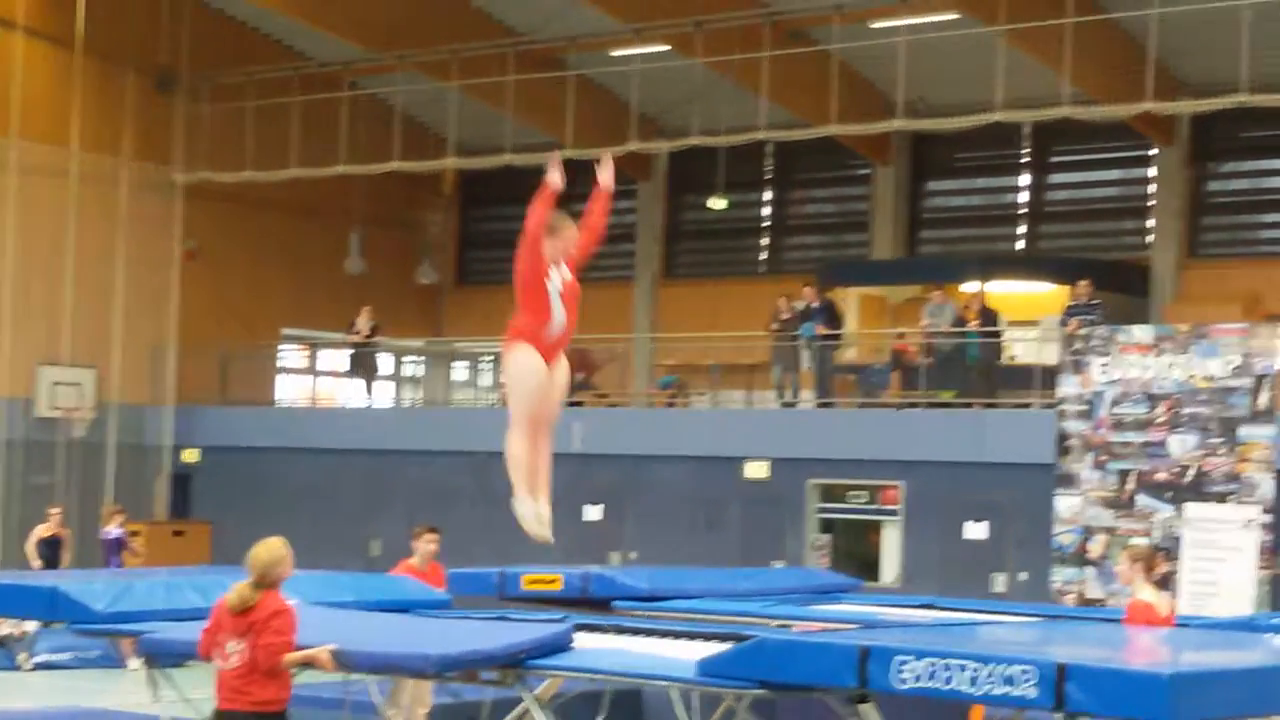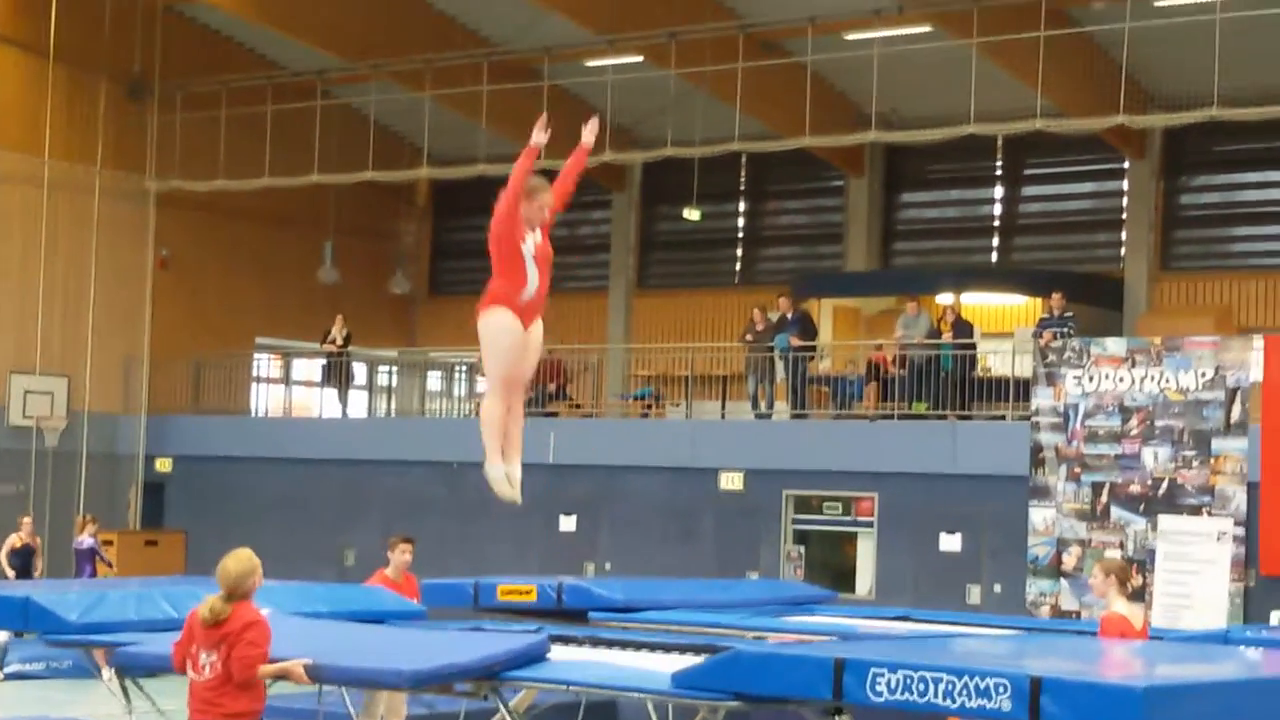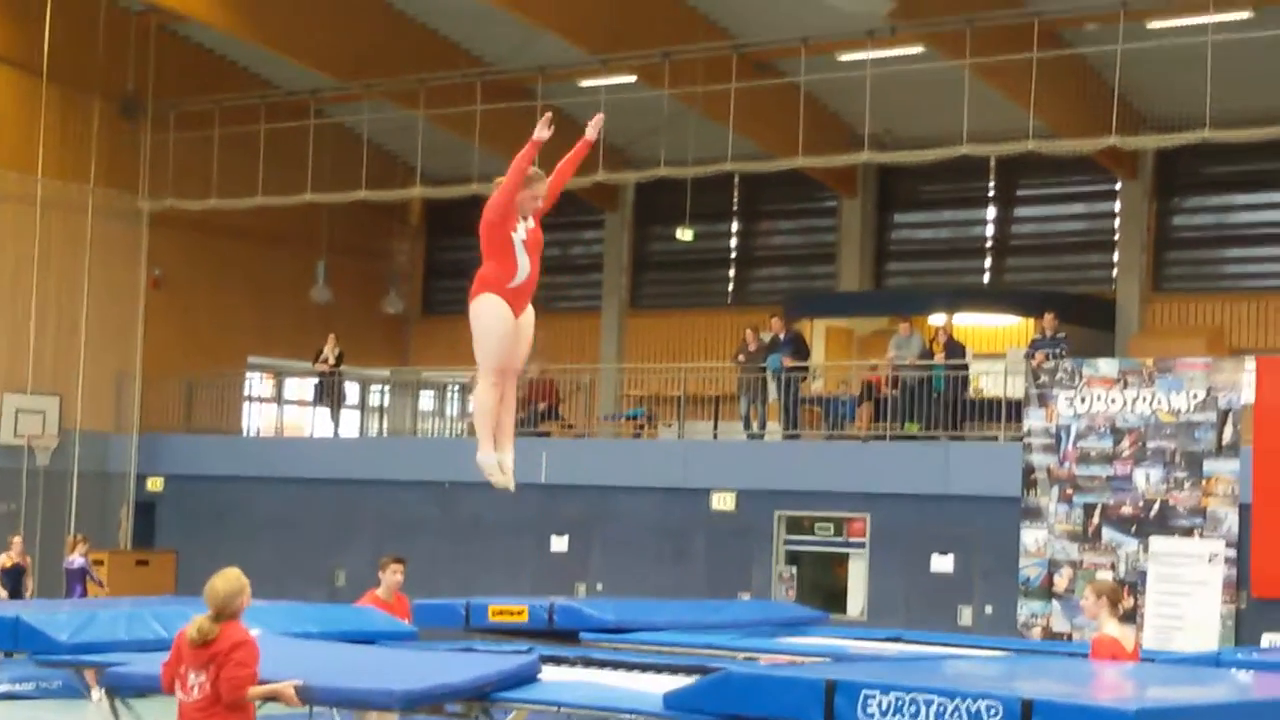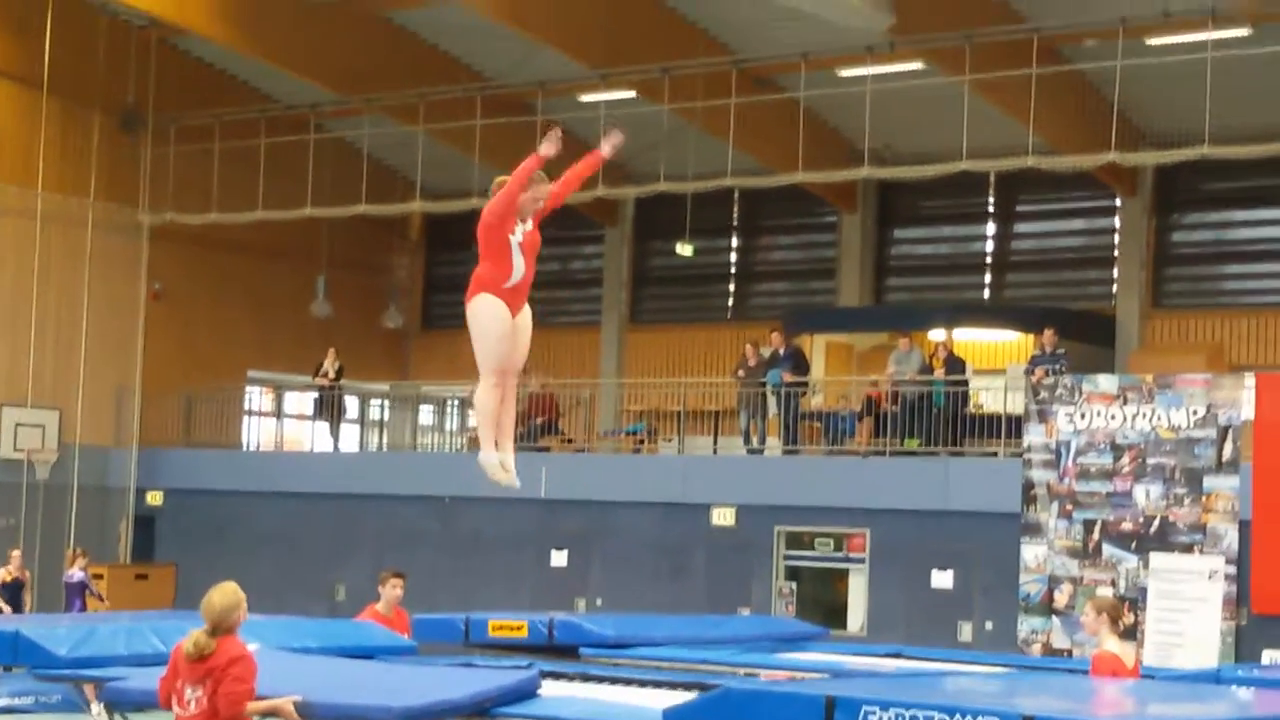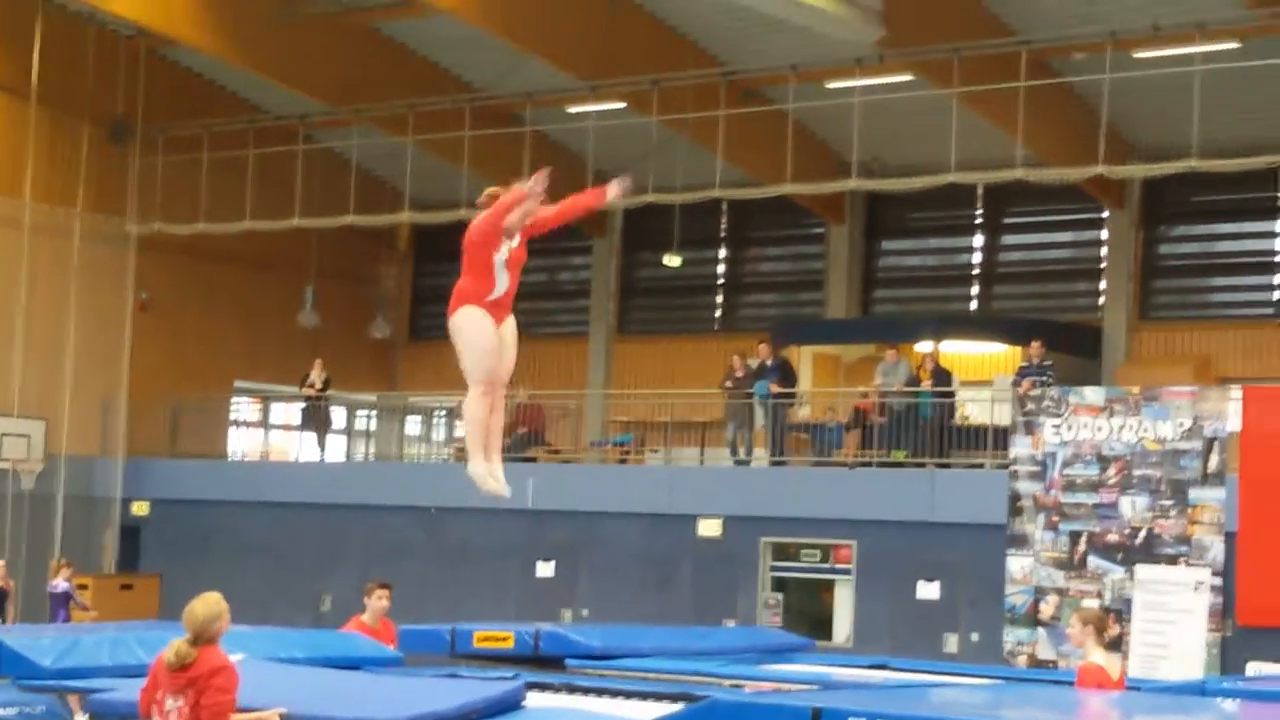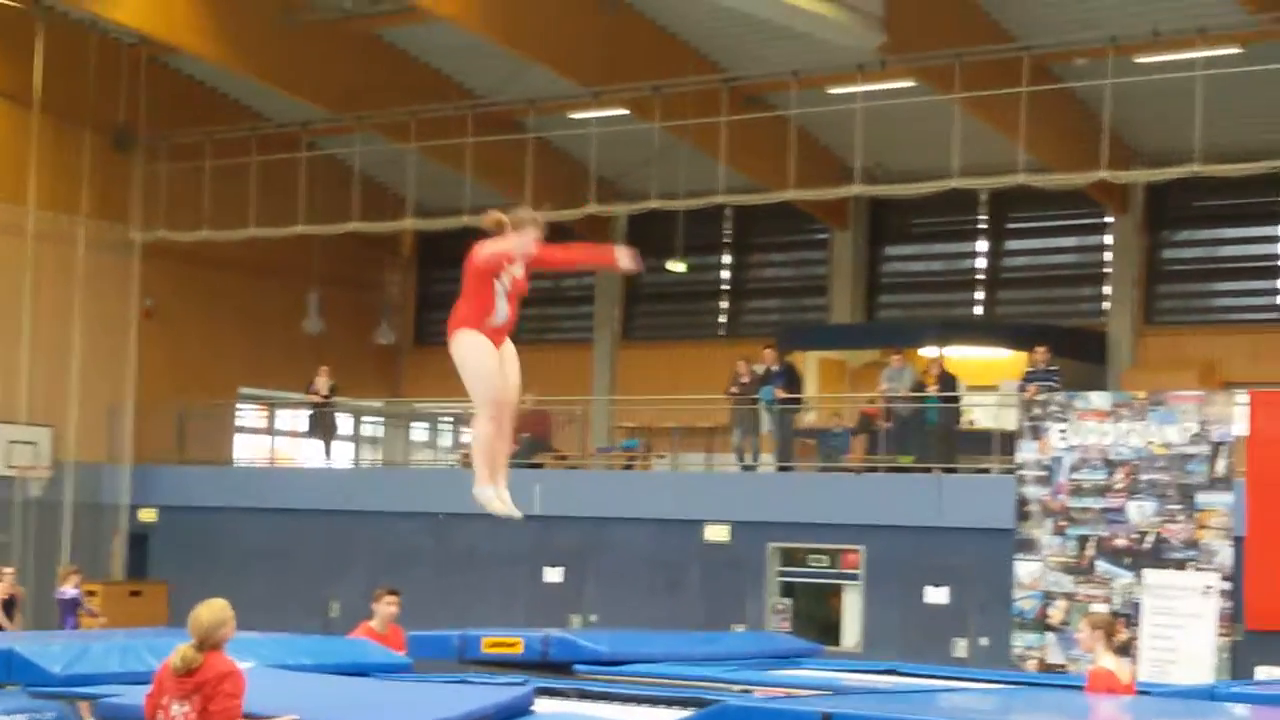
dt=0.1s
person 1, frame 1
left shoulder: (566, 263)
right shoulder: (530, 263)
left elbow: (594, 229)
right elbow: (532, 231)
left wrist: (604, 189)
right wrist: (550, 189)
left hip: (555, 354)
right hip: (525, 348)
left knee: (543, 430)
right knee: (524, 426)
left ankle: (541, 500)
right ankle: (524, 498)
person 1, frame 2
left shoulder: (539, 227)
right shoulder: (503, 227)
left elbow: (565, 187)
right elbow: (513, 190)
left wrist: (584, 148)
right wrist: (532, 149)
left hip: (530, 317)
right hip: (500, 312)
left knee: (517, 392)
right knee: (499, 389)
left ankle: (512, 464)
right ankle: (493, 461)
person 1, frame 3
left shoulder: (530, 215)
right shoulder: (496, 213)
left elbow: (561, 176)
right elbow: (511, 179)
left wrist: (587, 141)
right wrist: (535, 144)
left hip: (521, 304)
right hip: (491, 298)
left knee: (509, 379)
right knee: (492, 377)
left ankle: (505, 452)
right ankle: (486, 450)
person 1, frame 4
left shoulder: (533, 215)
right shoulder: (496, 214)
left elbow: (568, 184)
right elbow: (511, 192)
left wrist: (601, 154)
right wrist: (539, 157)
left hip: (517, 302)
right hip: (488, 298)
left knee: (509, 379)
right knee: (492, 375)
left ankle: (506, 452)
right ankle: (488, 449)
person 1, frame 5
left shoulder: (520, 230)
right shoulder: (482, 229)
left elbow: (563, 211)
right elbow: (497, 214)
left wrist: (604, 194)
right wrist: (523, 193)
left hip: (502, 314)
right hip: (471, 310)
left knee: (498, 390)
right knee: (481, 386)
left ankle: (494, 464)
right ankle: (477, 463)
person 1, frame 6
left shoulder: (528, 257)
right shoulder: (484, 253)
left elbow: (572, 257)
right elbow: (489, 259)
left wrist: (612, 257)
right wrist: (510, 253)
left hip: (499, 338)
right hip: (469, 333)
left knee: (507, 413)
right knee: (492, 409)
left ankle: (499, 488)
right ankle: (484, 486)
